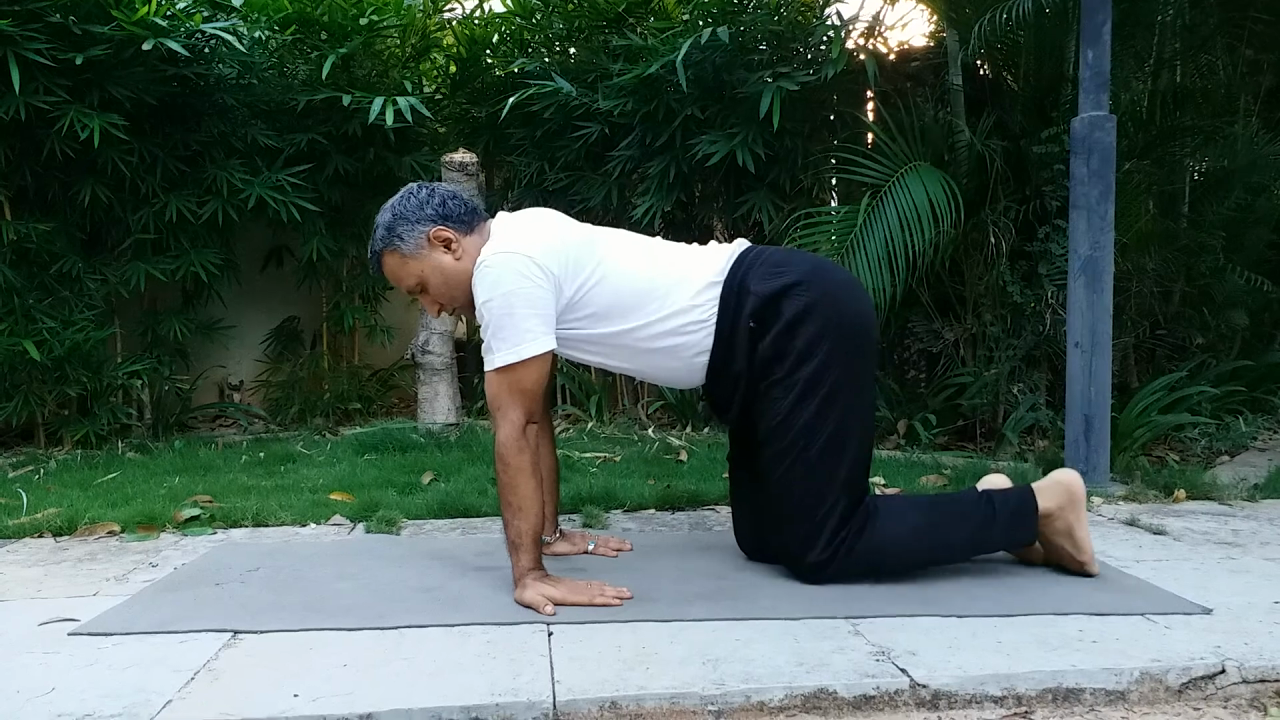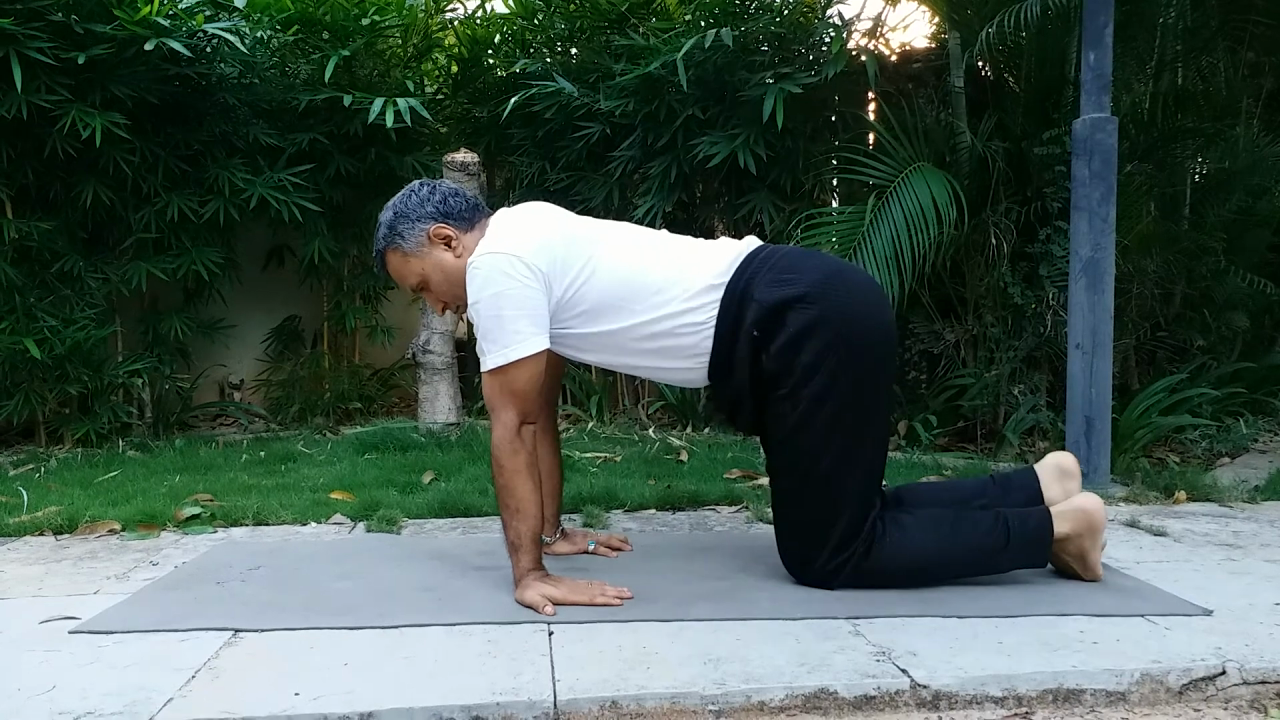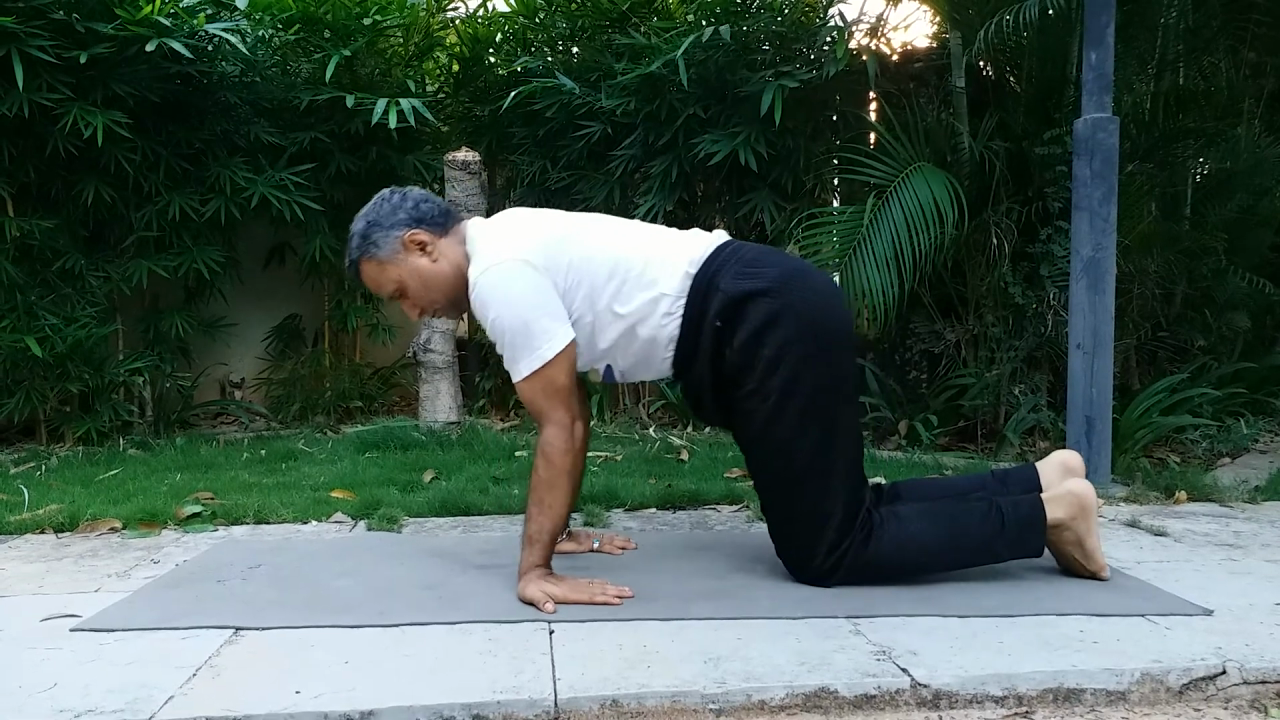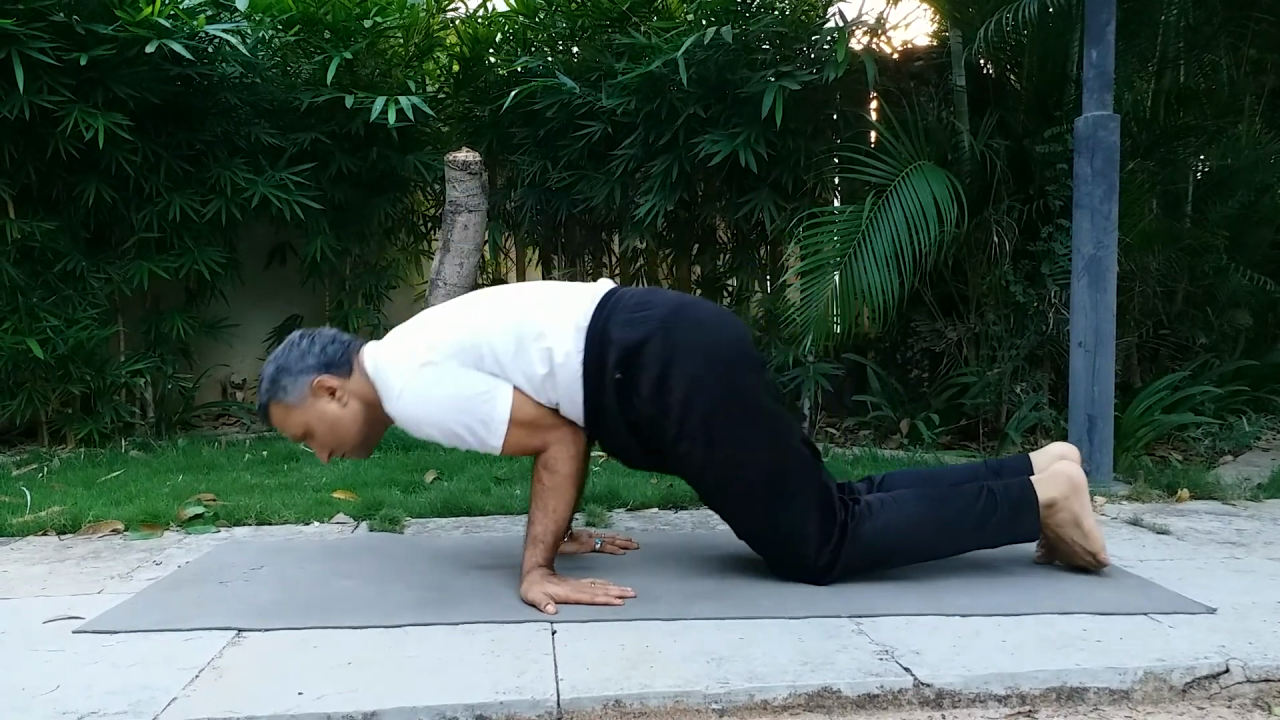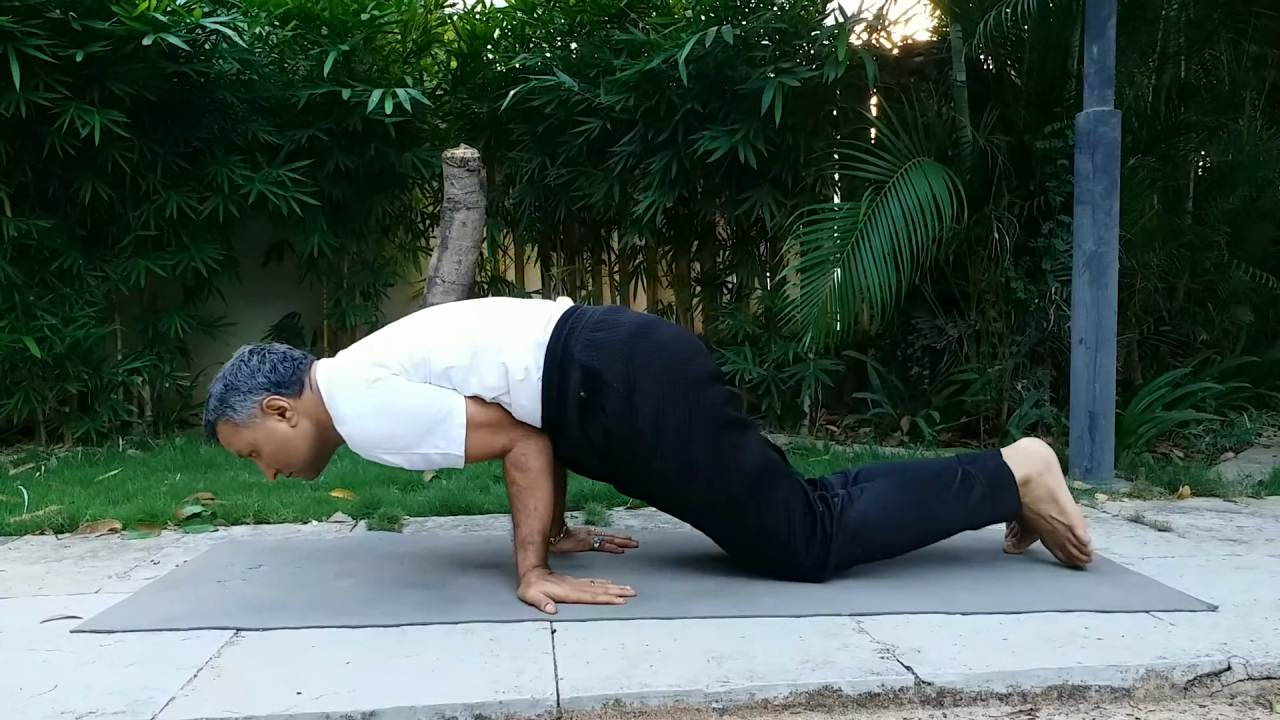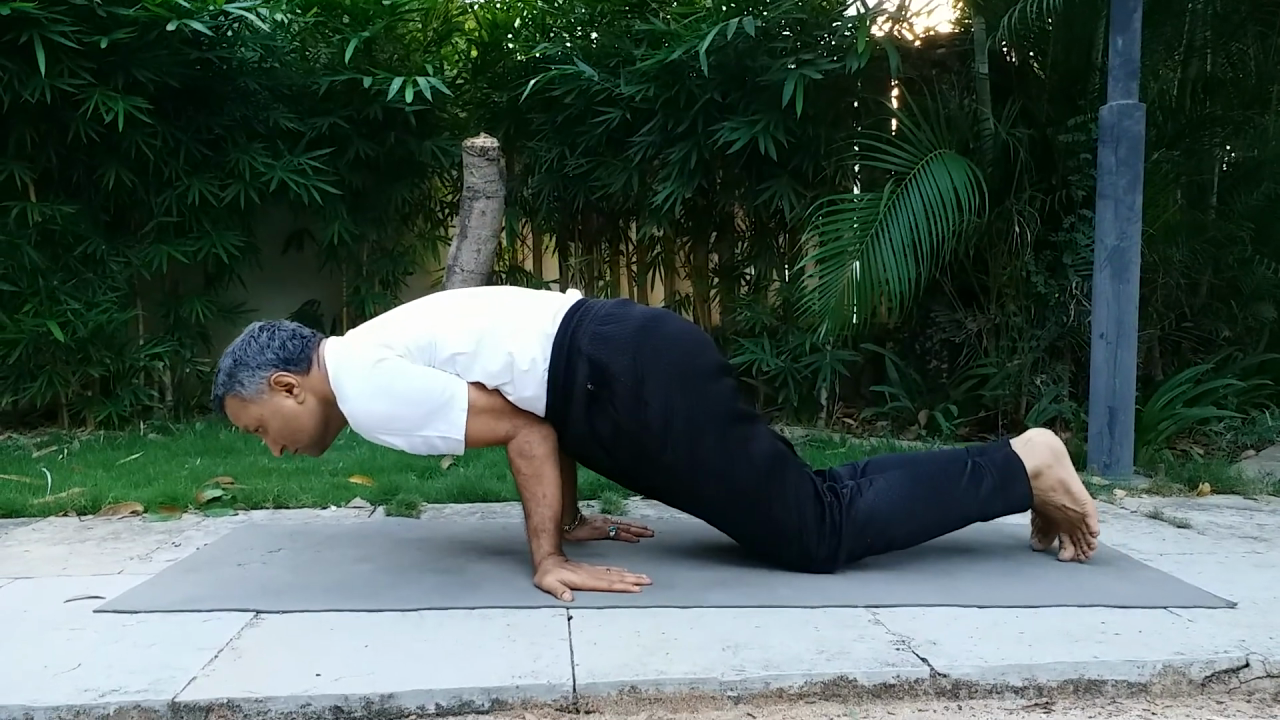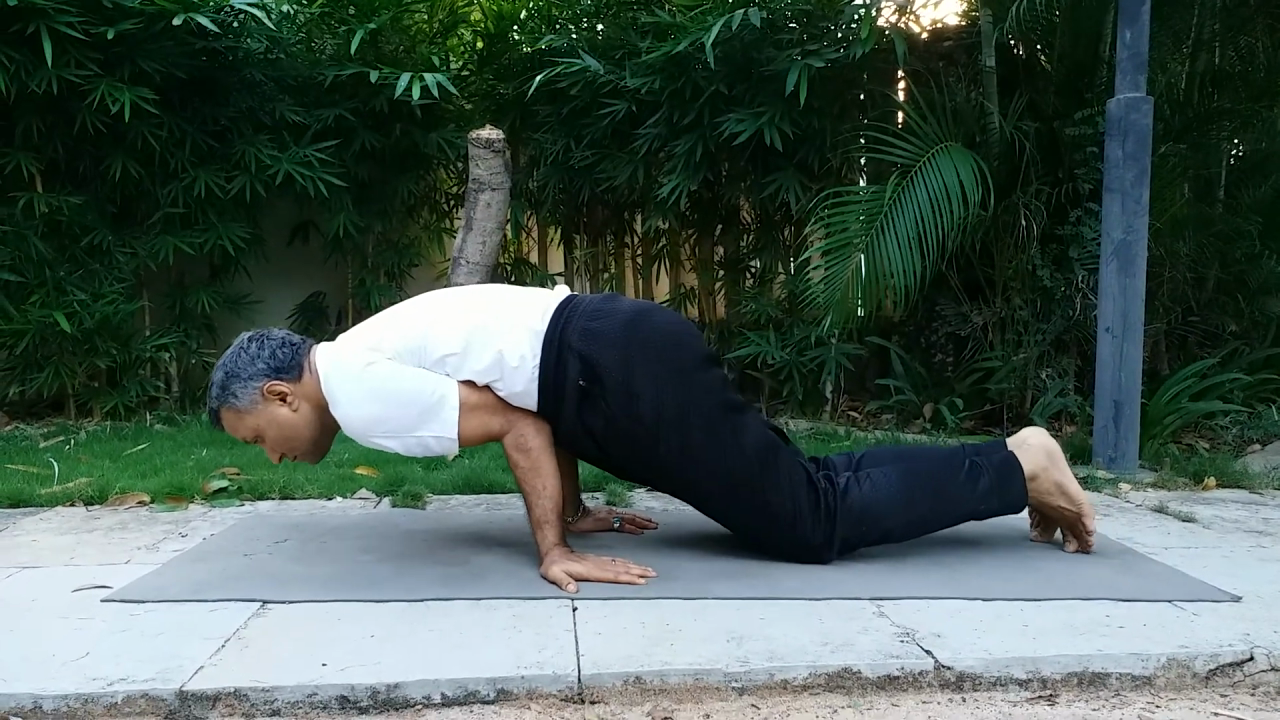
dt=0.7s
person 1, frame 1
left shoulder: (504, 269)
right shoulder: (516, 250)
left elbow: (515, 428)
right elbow: (535, 419)
left wrist: (528, 573)
right wrist: (548, 532)
left hip: (799, 321)
right hip: (785, 320)
left knee: (821, 550)
right knee: (766, 537)
left ankle: (1037, 505)
right ankle: (986, 506)
person 1, frame 2
left shoulder: (496, 268)
right shoulder: (524, 242)
left elbow: (513, 428)
right elbow: (538, 413)
left wrist: (528, 572)
right wrist: (551, 530)
left hip: (807, 324)
right hip: (808, 310)
left knee: (829, 554)
right knee: (833, 515)
left ankle: (1055, 527)
right ankle: (1039, 487)
person 1, frame 3
left shoulder: (499, 274)
right shoulder: (504, 248)
left elbow: (562, 425)
right elbow: (564, 413)
left wrist: (534, 566)
right wrist: (557, 530)
left hip: (768, 324)
right hip: (777, 311)
left knee: (826, 551)
right knee: (833, 515)
left ankle: (1044, 512)
right ankle: (1040, 479)
person 1, frame 4
left shoulder: (409, 387)
right shoulder: (415, 354)
left elbow: (557, 439)
left wrist: (535, 568)
right wrist: (557, 533)
left hip: (674, 365)
right hip: (675, 347)
left knee: (822, 544)
right knee: (823, 508)
left ankle: (1036, 496)
right ankle: (1031, 471)
person 1, frame 5
left shoulder: (360, 407)
right shoulder: (371, 372)
left elbow: (519, 440)
left wrist: (533, 572)
right wrist: (551, 531)
left hip: (628, 386)
right hip: (624, 365)
left knee: (810, 540)
right knee: (800, 507)
left ankle: (1010, 479)
right ankle: (1003, 468)
person 1, frame 6
left shoulder: (365, 392)
right shoulder: (379, 355)
left elbow: (523, 429)
left wrist: (547, 560)
right wrist: (567, 519)
left hip: (634, 380)
right hip: (627, 362)
left knee: (820, 530)
right knee: (802, 501)
left ankle: (1022, 467)
right ankle: (1013, 467)
person 1, frame 7
left shoulder: (356, 395)
right shoulder: (372, 358)
left elbow: (513, 425)
left wrist: (554, 551)
right wrist: (568, 508)
left hip: (621, 372)
right hip: (617, 350)
left knee: (815, 522)
right knee: (798, 487)
left ankle: (1016, 469)
right ankle: (1008, 462)
